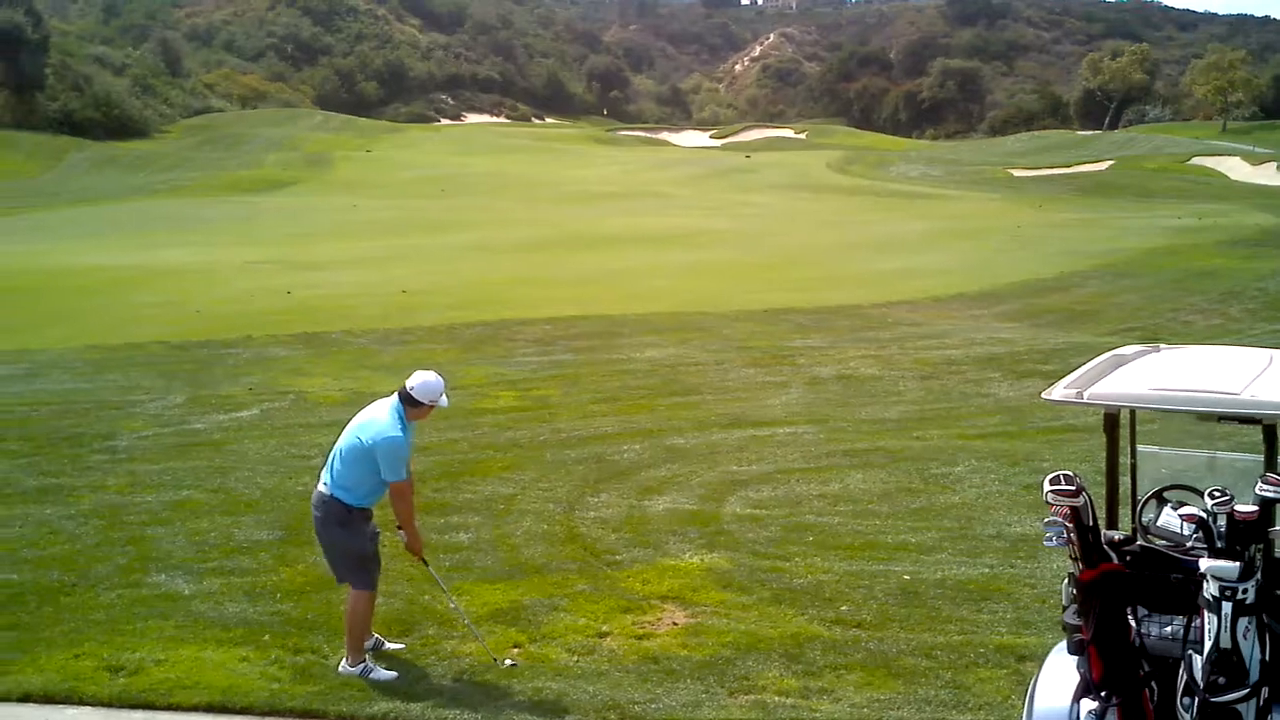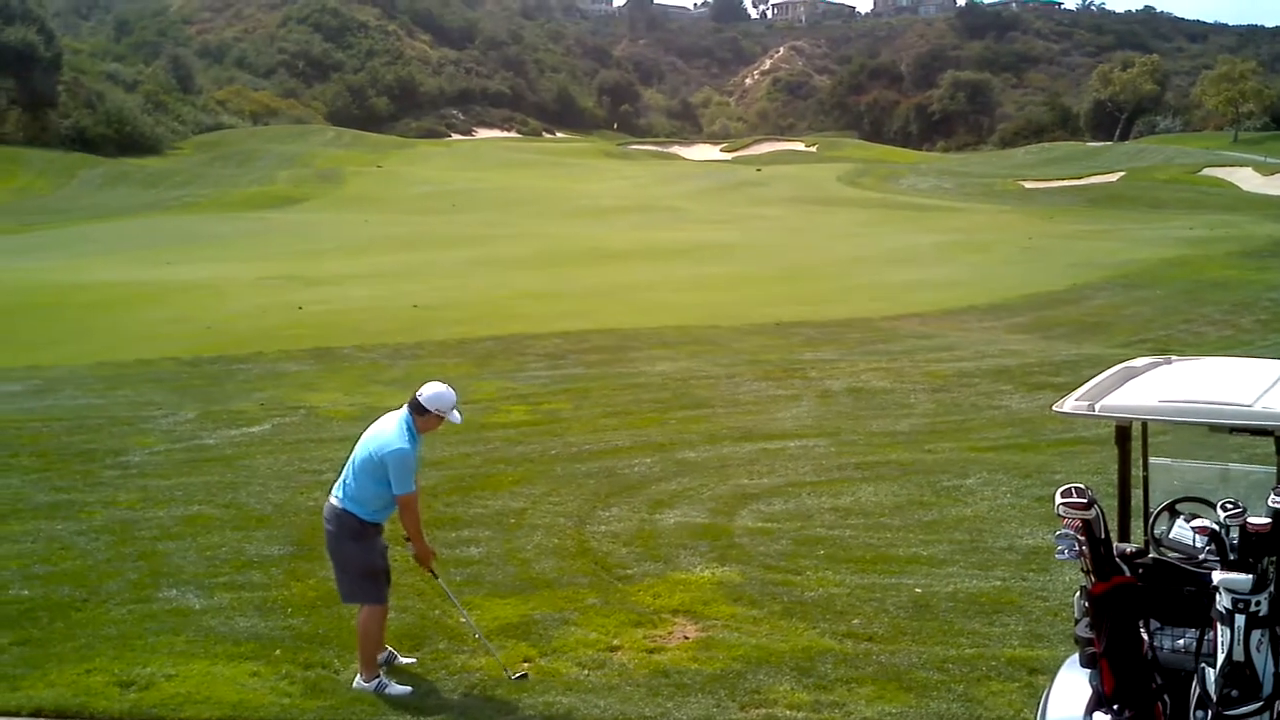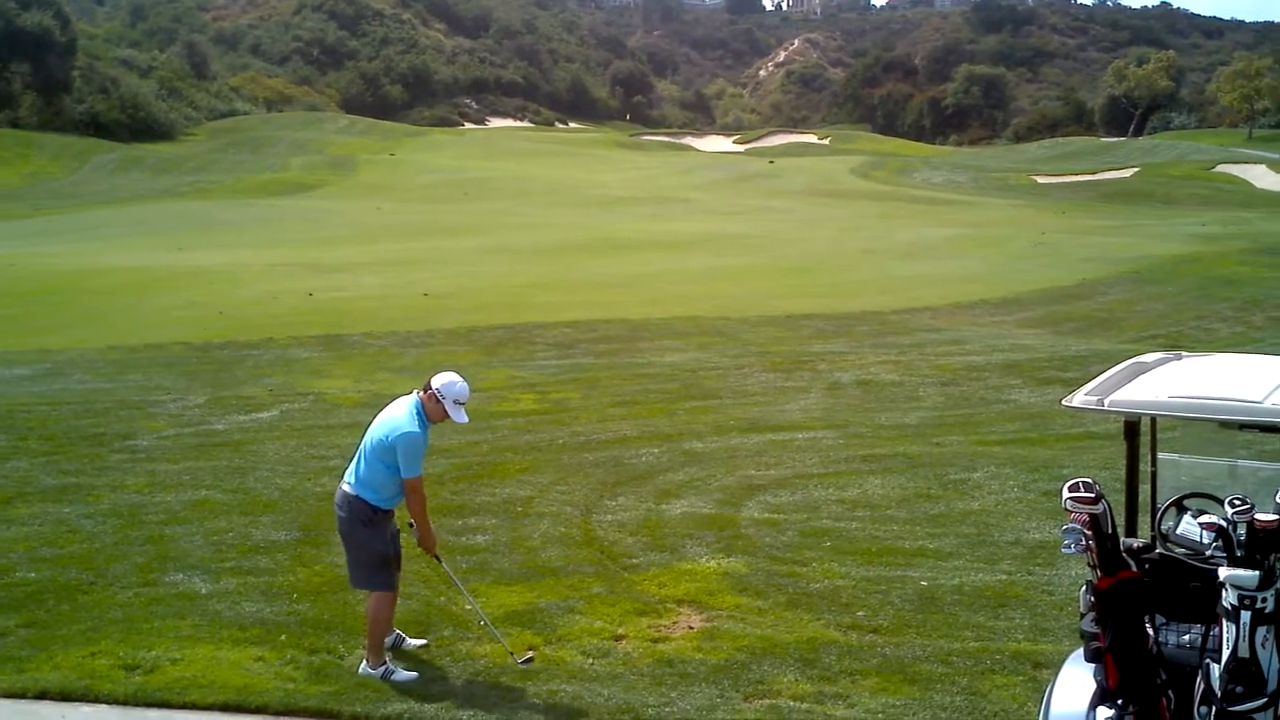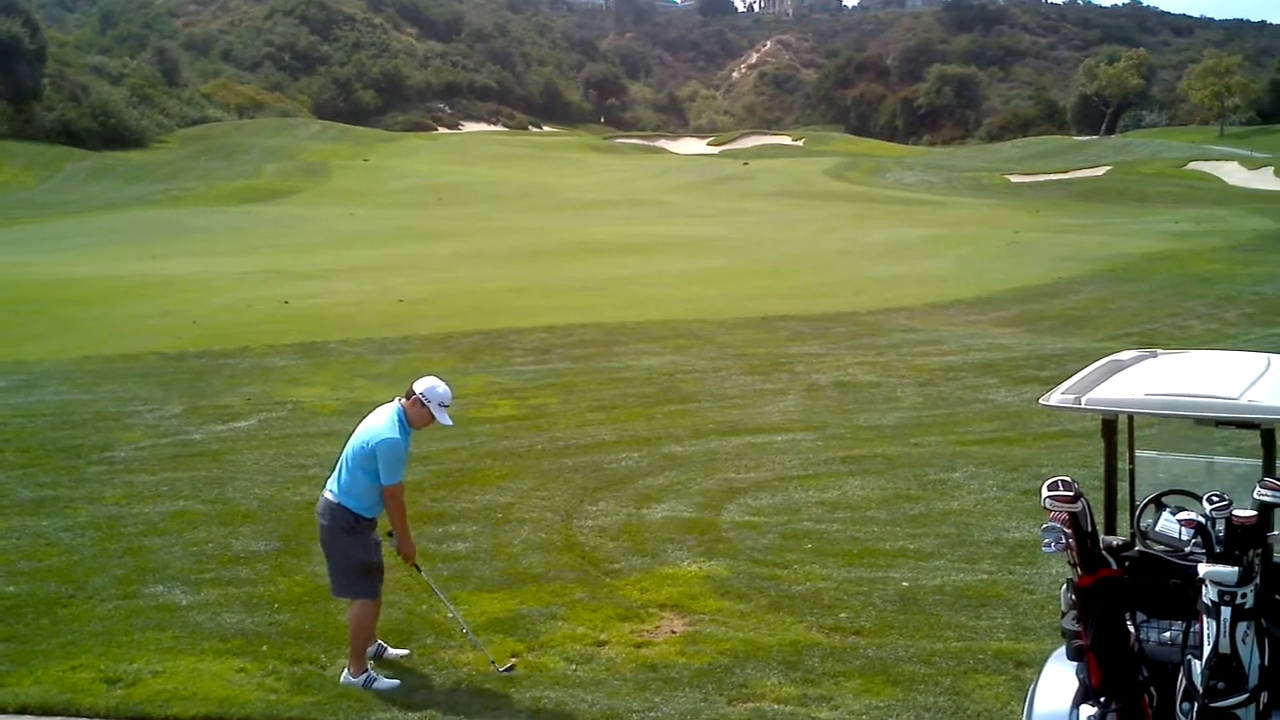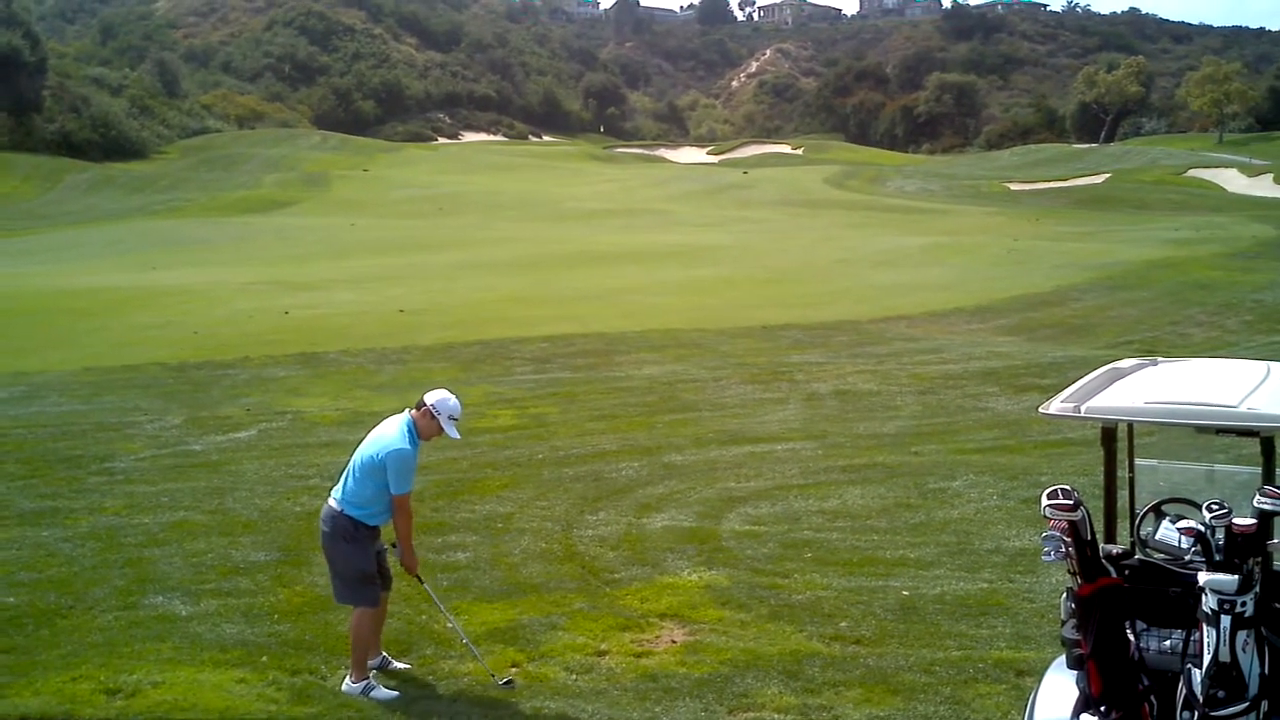
dt=0.7s
person 1, frame 1
left shoulder: (394, 410)
right shoulder: (390, 436)
left elbow: (405, 475)
right elbow: (399, 492)
left wrist: (411, 525)
right wrist: (412, 536)
left hip: (350, 502)
right hip: (337, 508)
left knee: (366, 574)
right knee: (363, 582)
left ankle: (364, 636)
right ankle: (354, 660)
person 1, frame 2
left shoulder: (400, 422)
right shoulder: (400, 448)
left elbow: (411, 491)
right elbow: (407, 506)
left wrist: (419, 540)
right wrist: (421, 548)
left hip: (359, 516)
right hip: (350, 522)
left knee: (380, 588)
right knee: (372, 598)
left ankle: (377, 652)
right ankle: (368, 675)
person 1, frame 3
left shoulder: (409, 405)
right shoulder: (410, 432)
left elbow: (412, 484)
right elbow: (414, 491)
left wrist: (420, 524)
right wrist: (426, 533)
left hip: (371, 503)
right hip: (361, 509)
left knee: (391, 571)
right knee: (381, 585)
left ankle: (386, 633)
right ankle: (374, 662)
person 1, frame 4
left shoulder: (391, 413)
right shoulder: (391, 438)
left elbow: (393, 489)
right elbow: (392, 497)
left wrist: (399, 533)
right wrist: (405, 540)
left hip: (353, 512)
right hip: (343, 517)
left knee: (374, 582)
right knee: (364, 593)
left ankle: (369, 644)
right ankle: (356, 670)
person 1, frame 5
left shoulder: (399, 423)
right shoulder: (401, 449)
left elbow: (397, 503)
right elbow: (401, 508)
left wrist: (403, 543)
right wrist: (407, 551)
left hip: (359, 520)
right hip: (346, 525)
left knee: (380, 589)
right knee: (366, 600)
left ankle: (373, 654)
right ankle: (357, 678)
